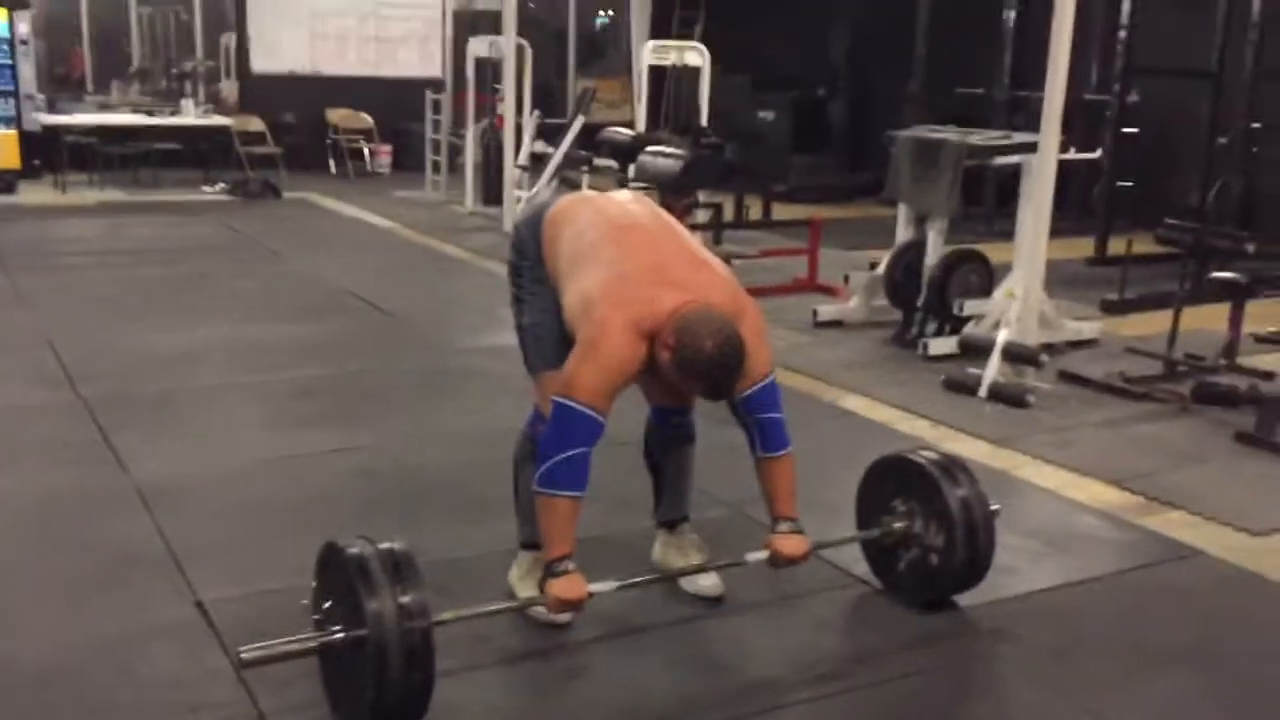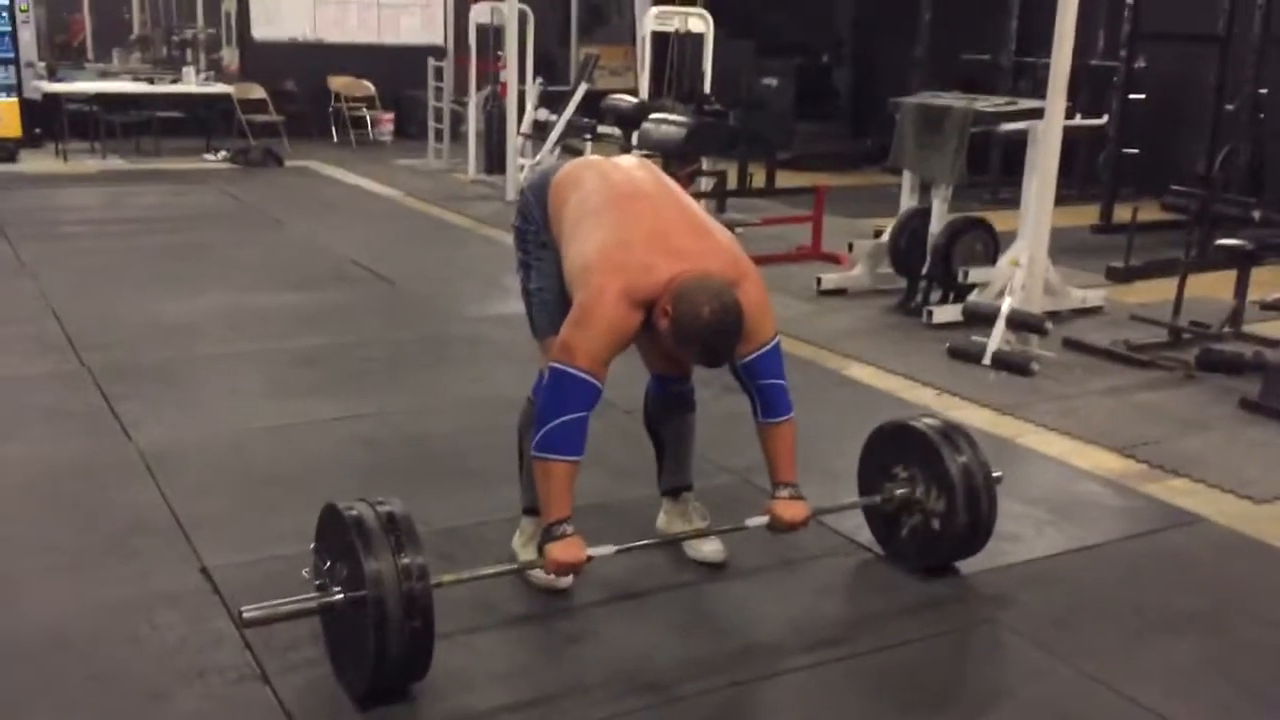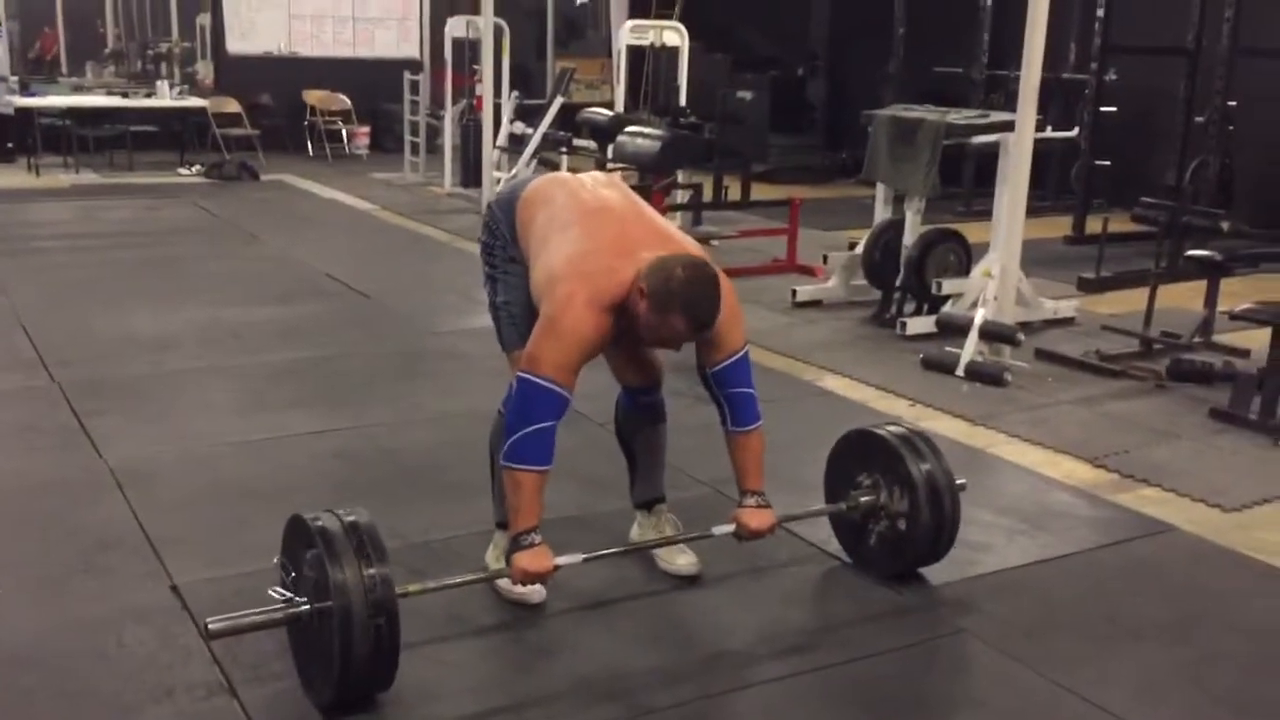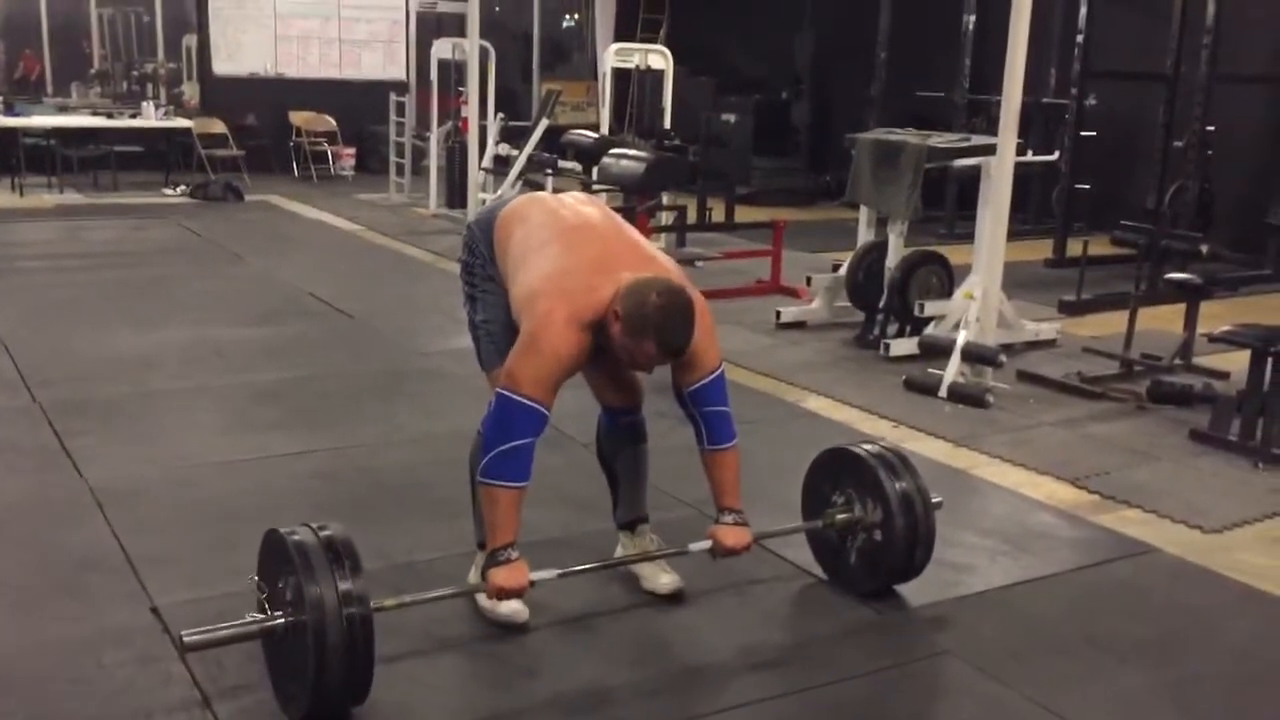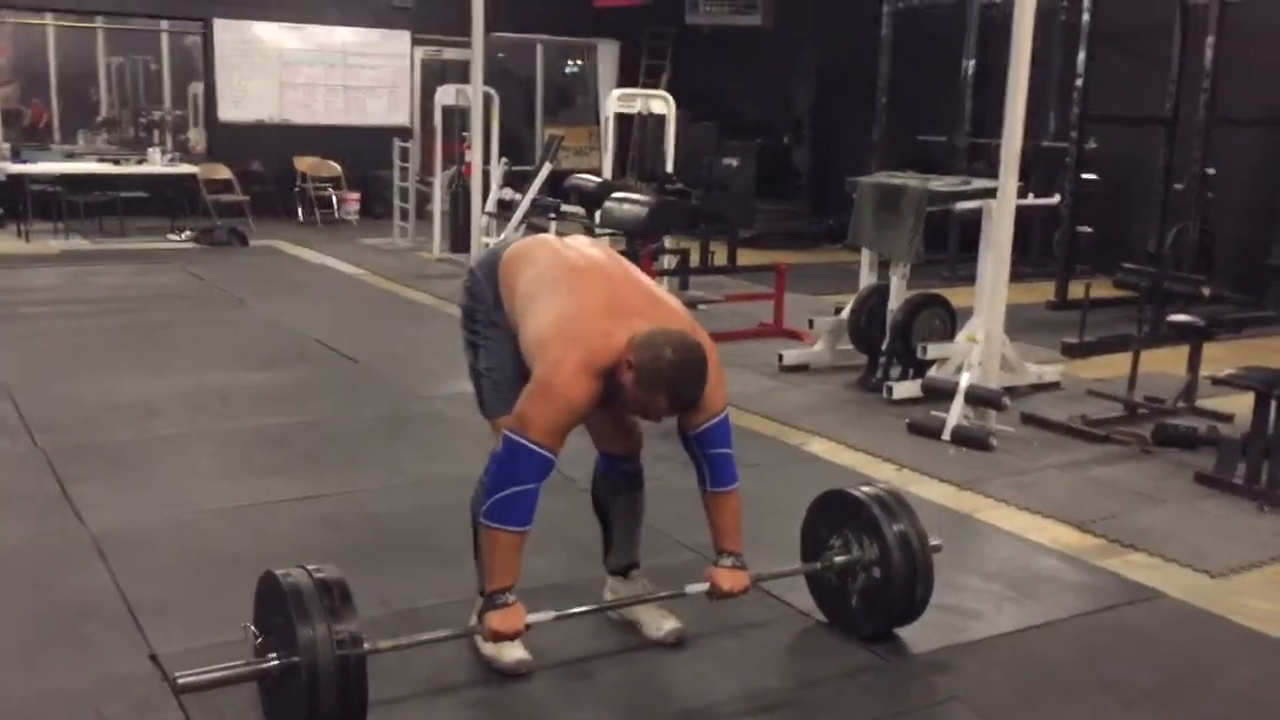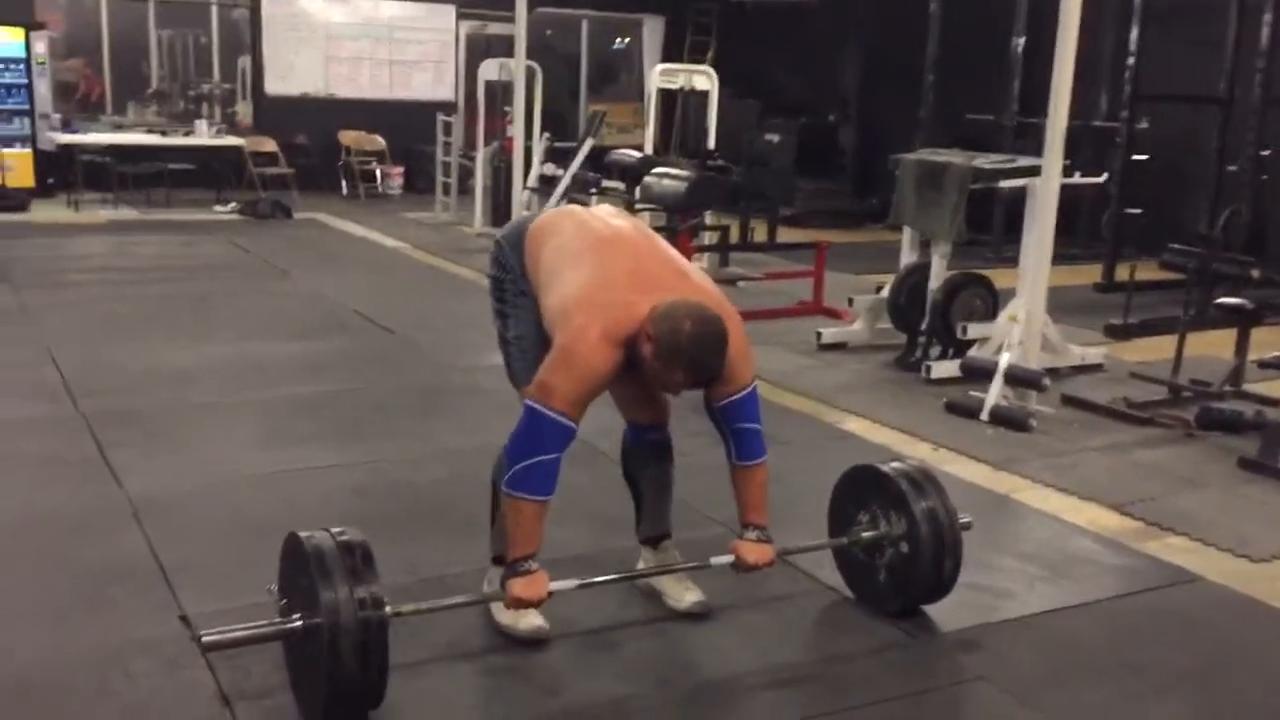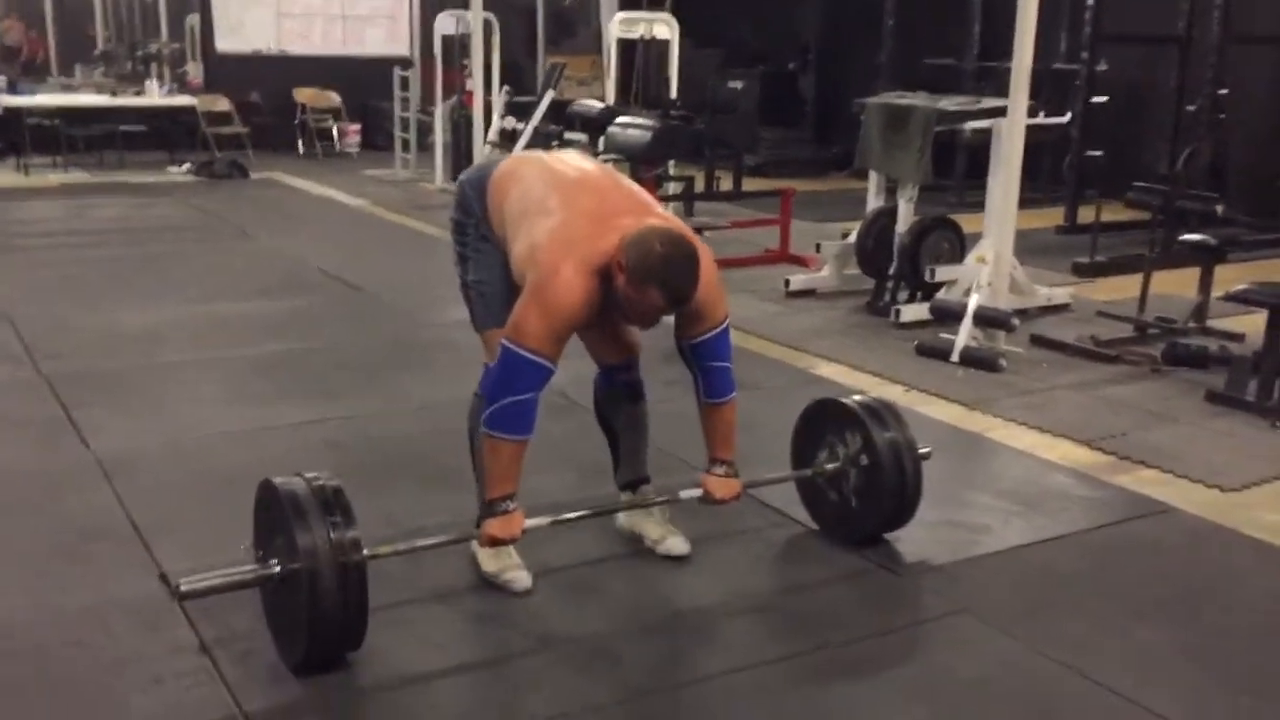
dt=0.7s
person 1, frame 1
left shoulder: (739, 315)
right shoulder: (616, 333)
left elbow: (765, 419)
right elbow: (568, 443)
left wrist: (786, 524)
right wrist: (561, 565)
right hip: (546, 239)
left knee: (673, 405)
right knee: (558, 409)
left ankle: (674, 534)
right ankle: (532, 556)
person 1, frame 2
left shoulder: (741, 285)
right shoulder: (613, 296)
left elbow: (768, 384)
right elbow: (565, 406)
left wrist: (786, 490)
right wrist: (559, 530)
left knee: (672, 373)
right knee: (562, 377)
left ankle: (678, 504)
right ankle: (536, 523)
person 1, frame 3
left shoulder: (711, 290)
right shoulder: (581, 305)
left elbow: (736, 393)
right elbow: (532, 416)
left wrist: (753, 497)
right wrist: (527, 539)
left knee: (644, 381)
right knee: (533, 390)
left ankle: (651, 516)
right ankle: (507, 536)
person 1, frame 4
left shoulder: (684, 310)
right shoulder: (561, 323)
left elbow: (712, 411)
right elbow: (511, 433)
left wrist: (731, 514)
right wrist: (505, 555)
left knee: (624, 402)
right knee: (511, 408)
left ankle: (634, 536)
right ankle: (488, 556)
person 1, frame 5
left shoulder: (694, 353)
right shoulder: (572, 370)
left elbow: (715, 455)
right elbow: (515, 476)
left wrist: (730, 557)
right wrist: (501, 598)
right hip: (499, 287)
left knee: (623, 447)
right knee: (515, 454)
left ankle: (624, 581)
right ankle: (487, 607)
person 1, frame 6
left shoulder: (723, 330)
right shoulder: (593, 340)
left elbow: (743, 427)
right elbow: (537, 444)
left wrist: (754, 530)
right wrist: (523, 565)
right hip: (525, 258)
left knee: (650, 419)
right knee: (539, 421)
left ankle: (657, 552)
right ankle: (502, 570)
person 1, frame 7
left shoulder: (696, 269)
right shoulder: (565, 278)
left elbow: (713, 365)
right elbow: (514, 390)
left wrist: (722, 465)
right wrist: (501, 506)
right hip: (488, 203)
left knee: (621, 362)
right knee: (505, 369)
left ankle: (636, 498)
right ankle: (489, 527)
